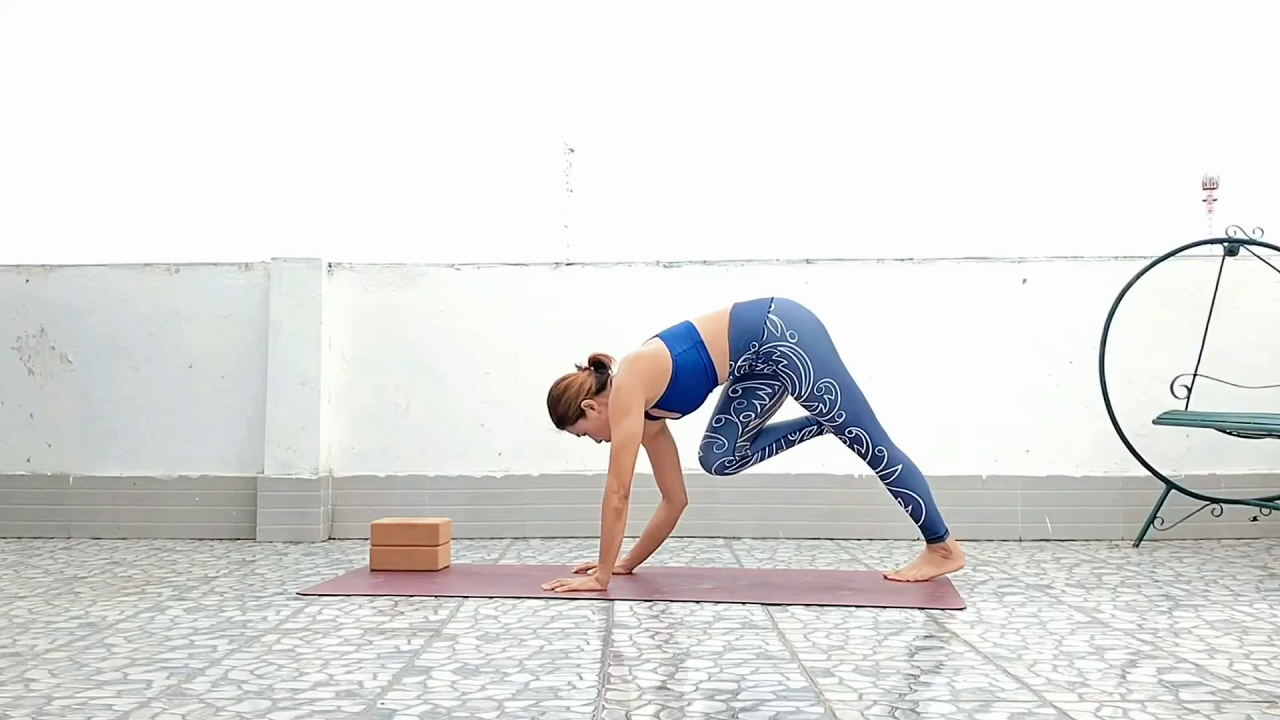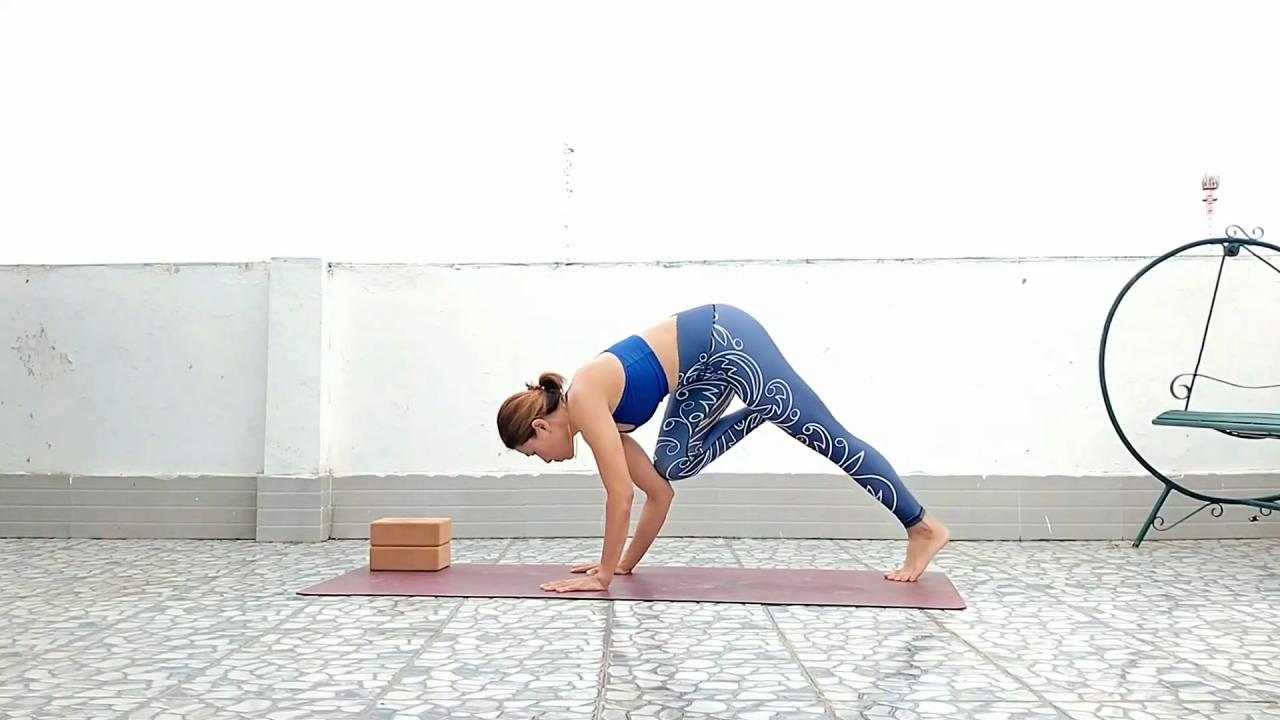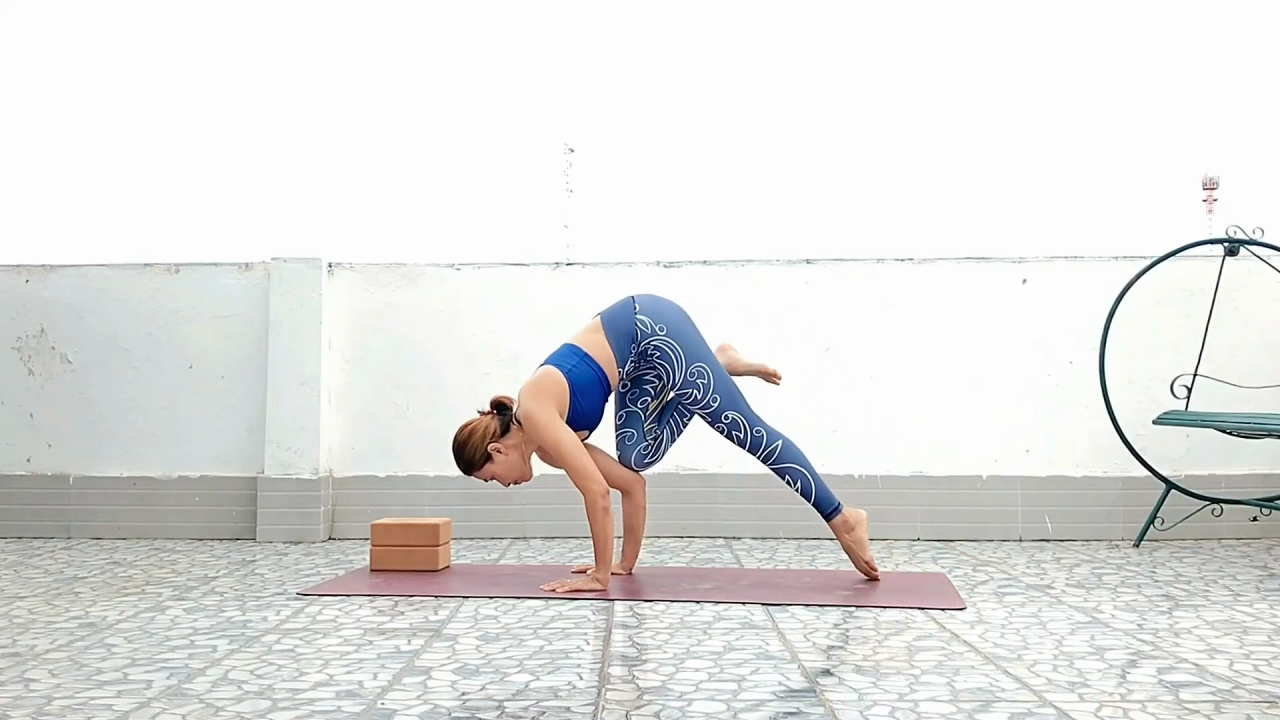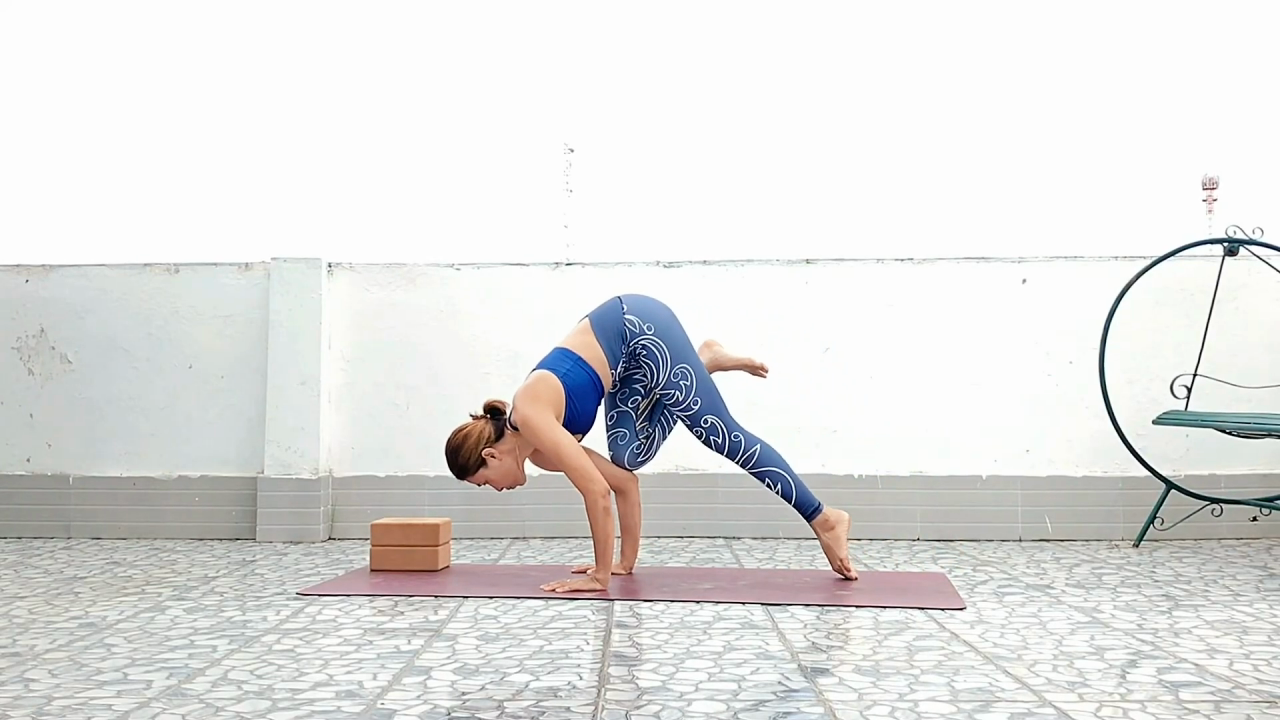
dt=1s
person 1, frame 1
left shoulder: (627, 391)
right shoulder: (645, 409)
left elbow: (618, 494)
right elbow: (674, 500)
left wrist: (602, 576)
right wrist: (628, 563)
left hip: (779, 333)
right hip: (764, 349)
left knee: (869, 445)
right knee: (720, 456)
left ankle: (943, 547)
right ankle: (830, 425)
person 1, frame 2
left shoulder: (583, 400)
right shoulder: (601, 416)
left elbow: (620, 494)
right elbow: (660, 491)
left wrist: (603, 575)
right wrist: (624, 564)
left hip: (722, 338)
right hip: (707, 360)
left knee: (826, 436)
right knee: (674, 464)
left ankle: (923, 528)
right ankle: (769, 408)
person 1, frame 3
left shoulder: (534, 414)
right shoulder: (547, 439)
left elbow: (596, 491)
right elbow: (630, 483)
left wrist: (601, 575)
right wrist: (625, 563)
left hip: (648, 325)
right hip: (638, 347)
left knee: (743, 429)
right knee: (636, 458)
left ankle: (842, 519)
right ankle: (717, 366)
person 1, frame 4
left shoulder: (530, 419)
right shoulder: (540, 449)
left elbow: (596, 491)
right elbow: (622, 481)
left wrist: (601, 575)
right wrist: (625, 561)
left hip: (636, 326)
right hip: (627, 350)
left knee: (720, 433)
right knee: (629, 459)
left ankle: (823, 519)
right ankle: (701, 363)
